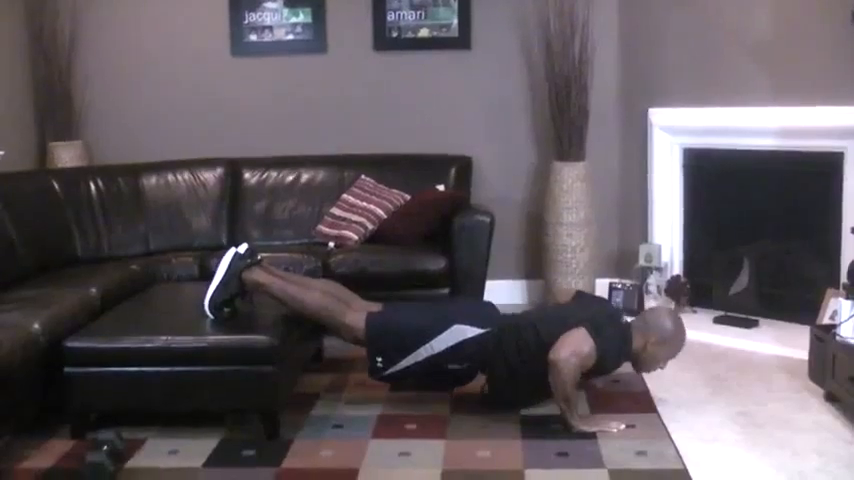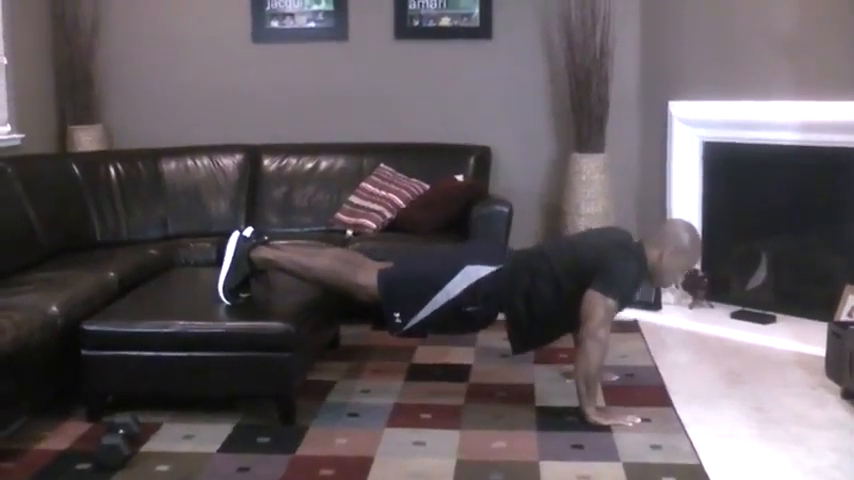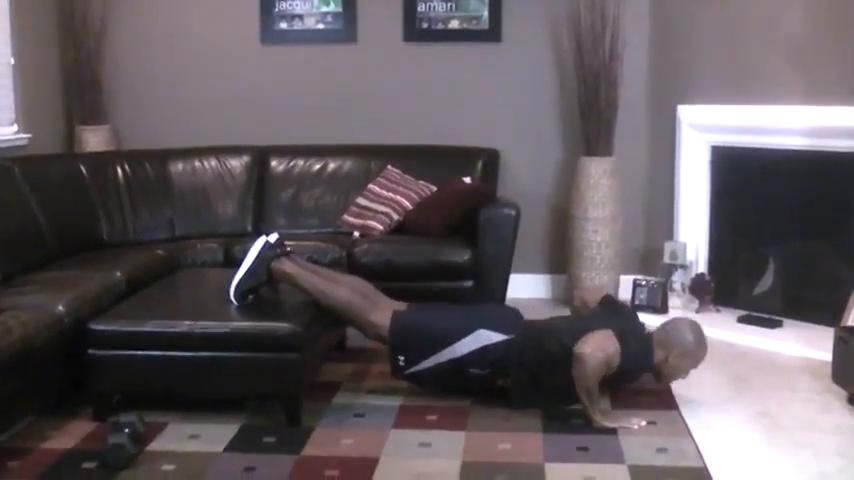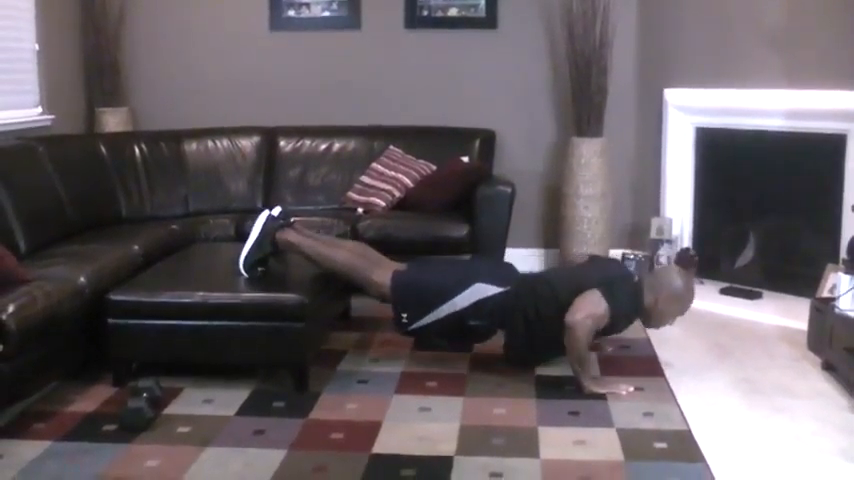
dt=1s
person 1, frame 1
left shoulder: (606, 315)
right shoulder: (612, 343)
left elbow: (562, 300)
right elbow: (562, 358)
right wrist: (575, 417)
left hip: (478, 325)
right hip: (470, 343)
left knee: (360, 312)
right knee: (353, 323)
left ankle: (251, 267)
right ankle: (247, 276)
person 1, frame 2
left shoulder: (623, 246)
right shoulder: (628, 266)
right elbow: (593, 332)
left wrist: (585, 366)
right wrist: (592, 408)
left hip: (491, 271)
right hip: (484, 283)
left knee: (370, 270)
right knee: (366, 283)
left ankle: (259, 246)
right ankle: (256, 254)
person 1, frame 3
left shoulder: (627, 322)
right shoulder: (634, 350)
left elbow: (584, 295)
right elbow: (587, 355)
right wrist: (598, 413)
left hip: (499, 331)
right hip: (492, 349)
left knee: (384, 310)
right knee: (379, 322)
left ankle: (280, 258)
right ankle: (275, 265)
person 1, frame 4
left shoulder: (620, 277)
right shoulder: (624, 301)
right elbow: (576, 320)
right wrist: (588, 379)
left hip: (497, 285)
right hip: (491, 300)
left knee: (387, 272)
right knee: (381, 281)
left ankle: (284, 228)
right ankle: (278, 235)
